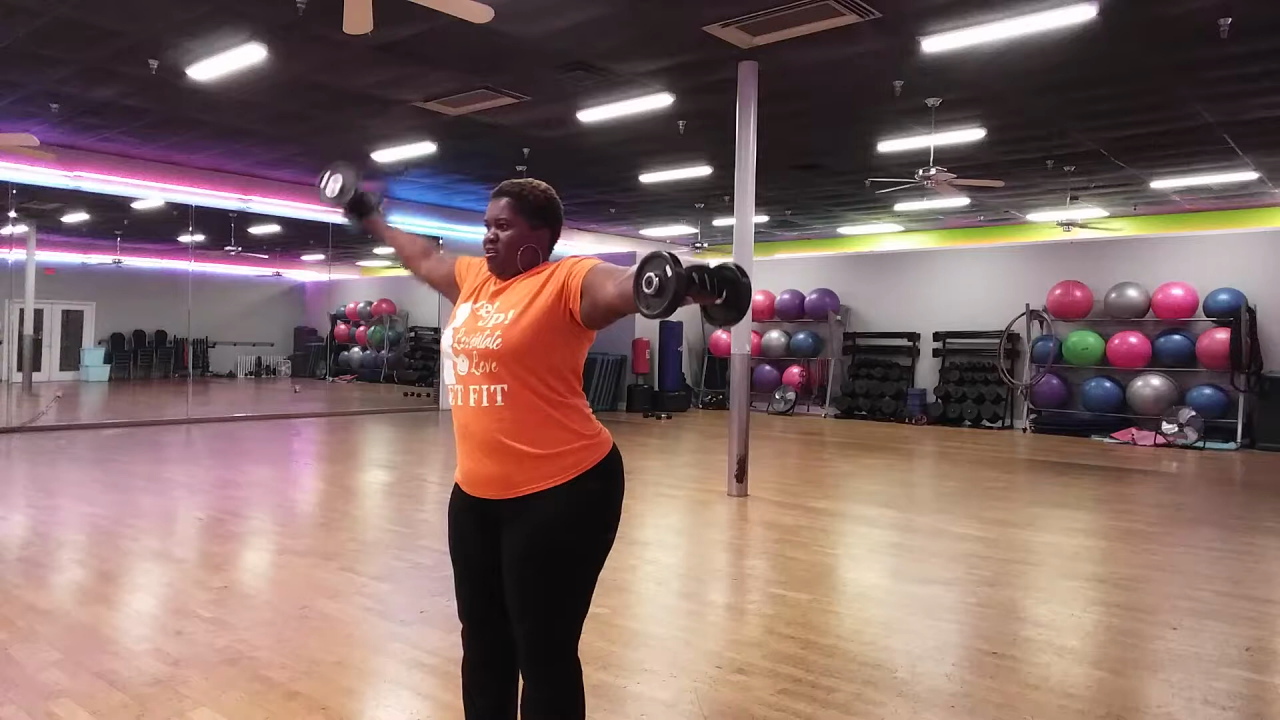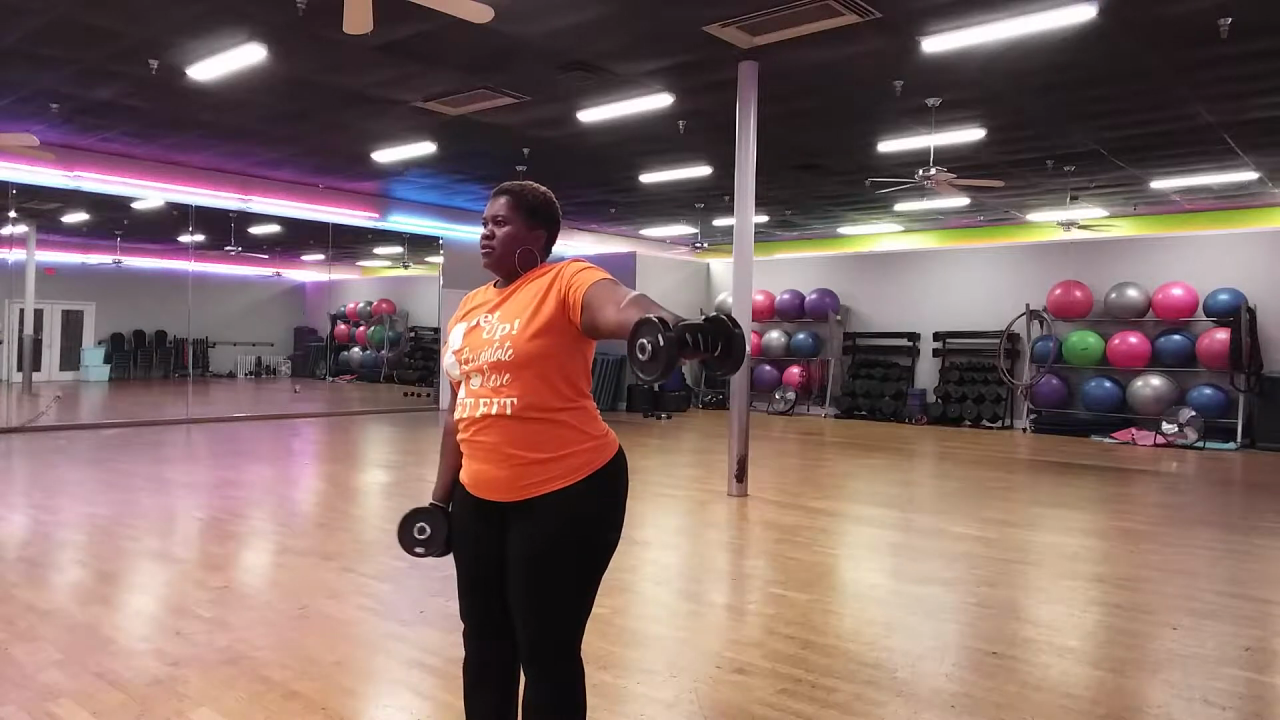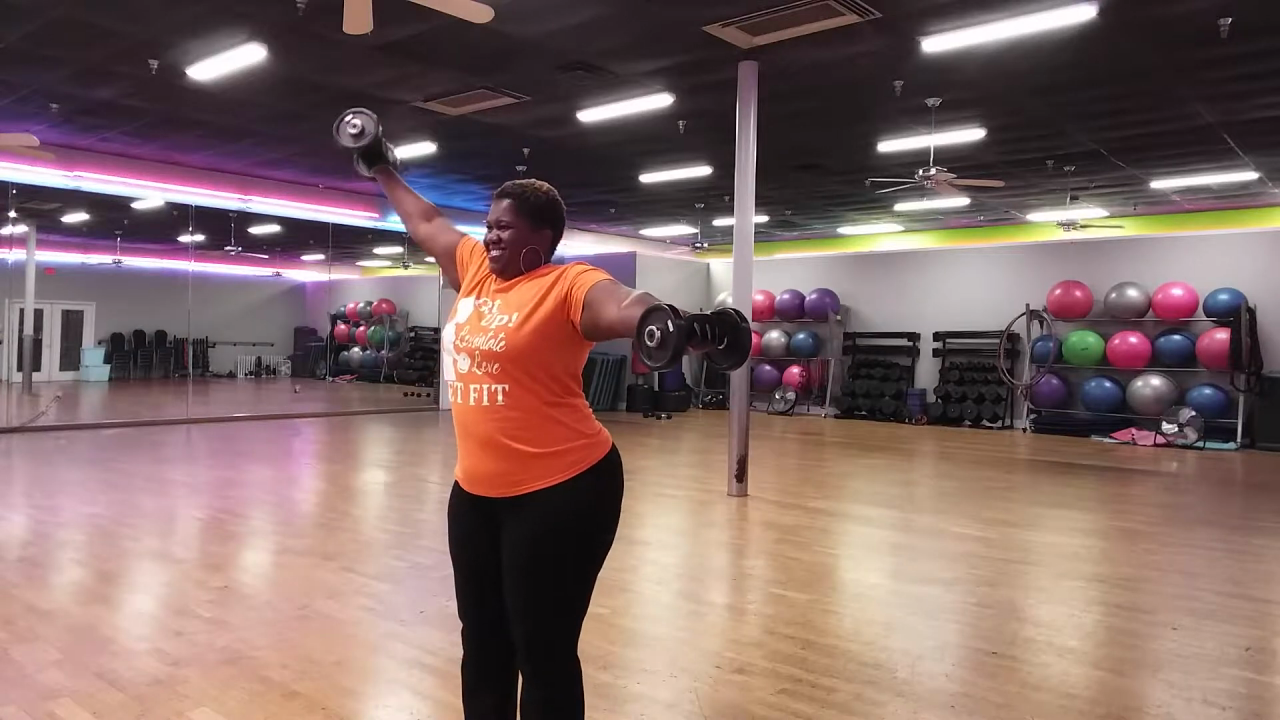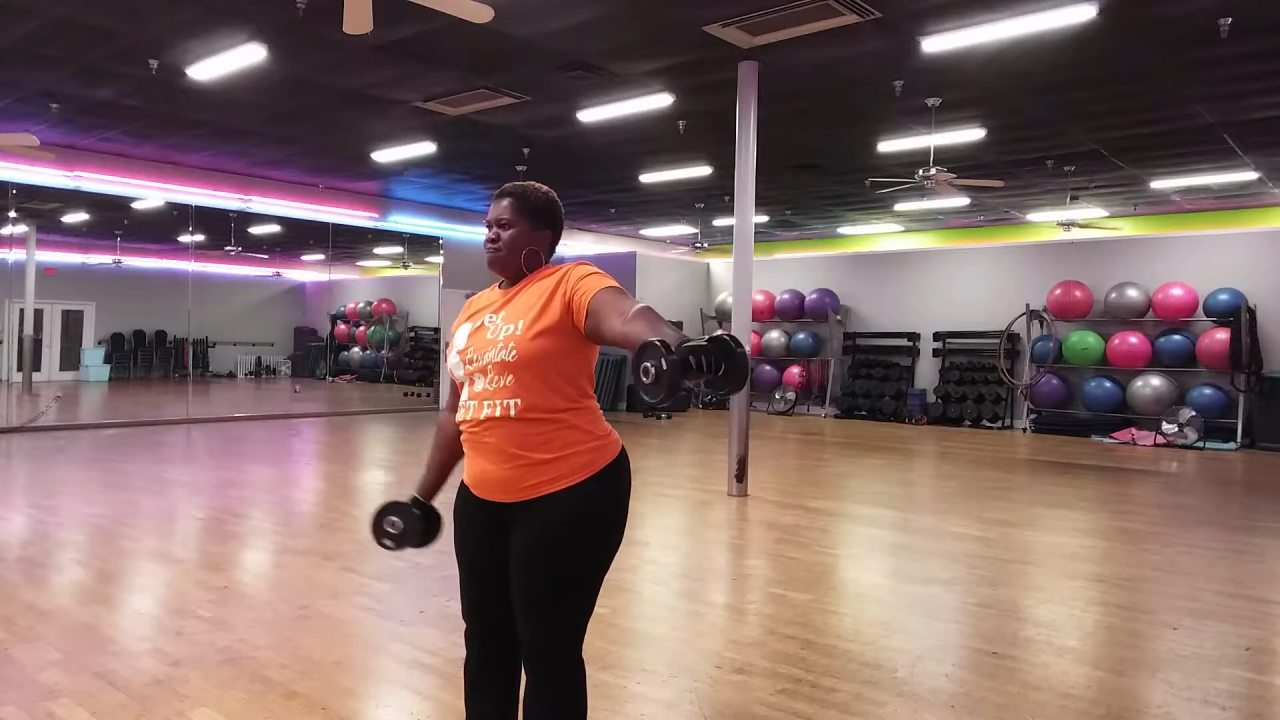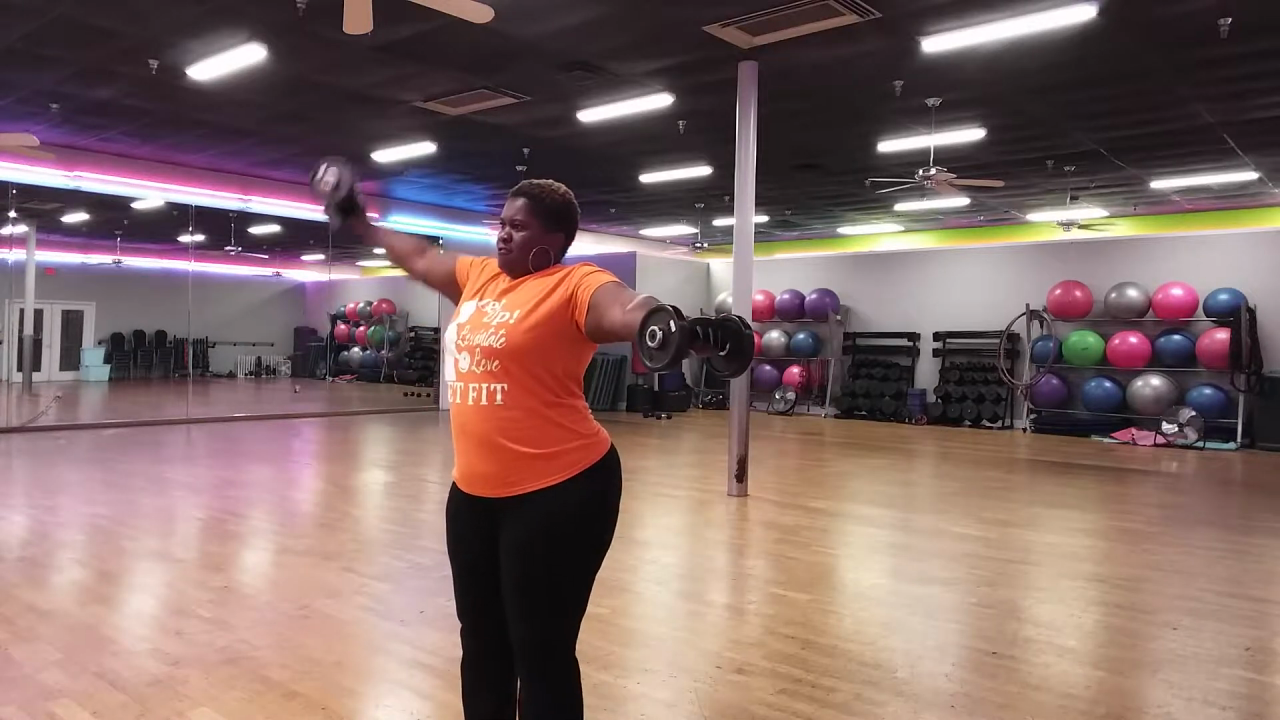
dt=1s
person 1, frame 1
left shoulder: (567, 280)
right shoulder: (477, 279)
left elbow: (625, 285)
right elbow: (424, 256)
right wrist: (371, 218)
left hip: (560, 492)
right hip: (477, 493)
left knee: (545, 653)
right knee: (483, 645)
person 1, frame 2
left shoulder: (567, 283)
right shoulder: (468, 307)
left elbow: (623, 307)
right wrist: (442, 498)
left hip: (567, 494)
right hip: (480, 499)
left knee: (546, 652)
right knee: (484, 646)
person 1, frame 3
left shoulder: (569, 285)
right shoulder: (476, 272)
left elbow: (625, 307)
right elbow: (426, 222)
right wrist: (383, 172)
left hip: (561, 491)
right hip: (477, 492)
left knee: (544, 651)
right knee: (482, 643)
person 1, frame 4
left shoulder: (571, 286)
right shoulder: (472, 309)
left elbow: (624, 318)
right elbow: (456, 410)
left wrist: (680, 348)
right wrist: (425, 494)
left hip: (572, 493)
right hip: (483, 499)
left knee: (549, 650)
right knee: (484, 645)
person 1, frame 5
left shoulder: (575, 285)
right shoulder: (480, 277)
left elbow: (629, 309)
right elbow: (419, 256)
right wrist: (358, 220)
left hip: (557, 491)
right hip: (474, 492)
left knee: (540, 650)
right knee: (481, 642)
